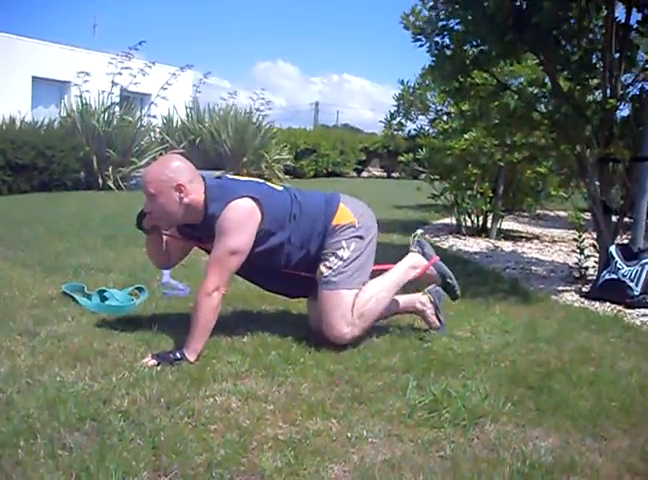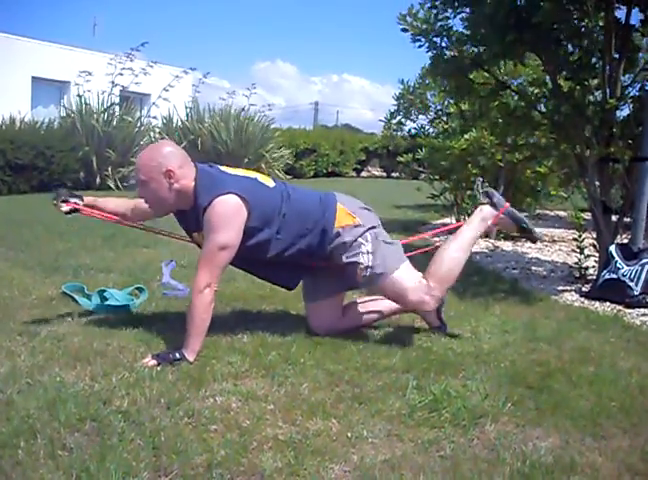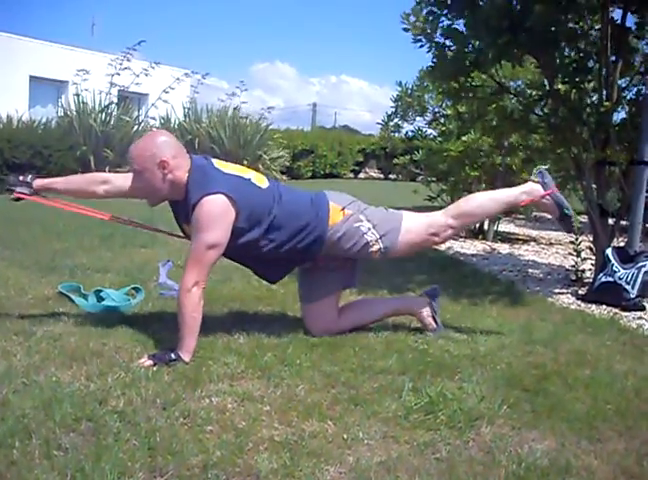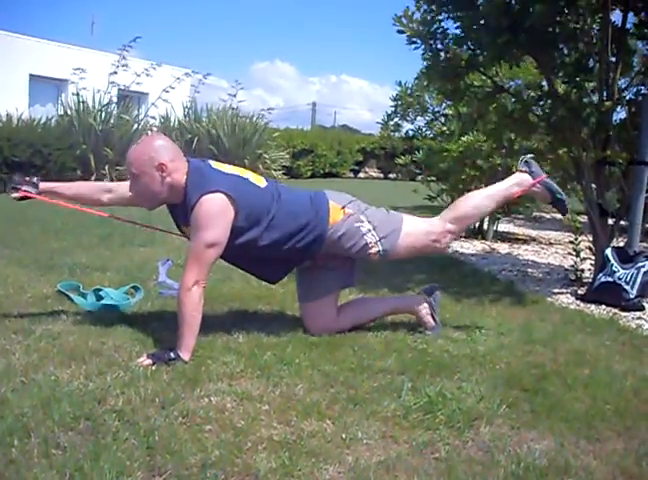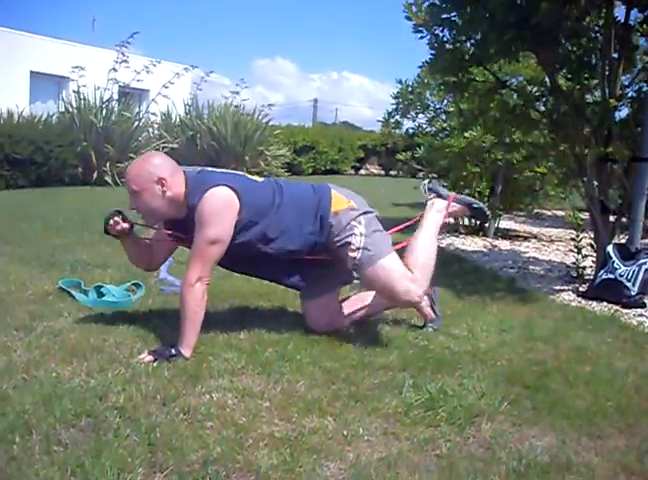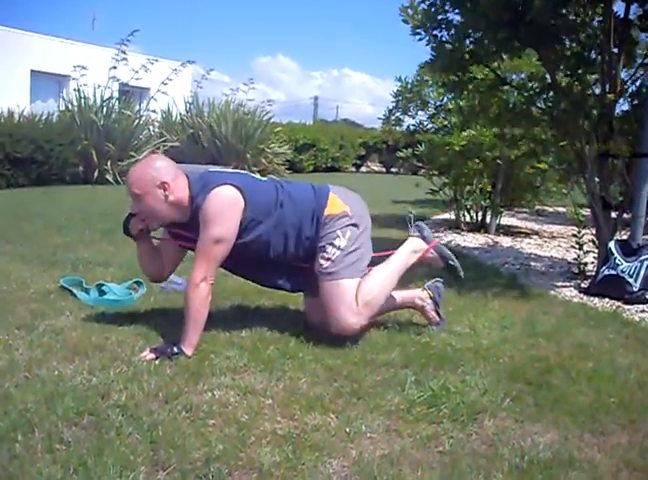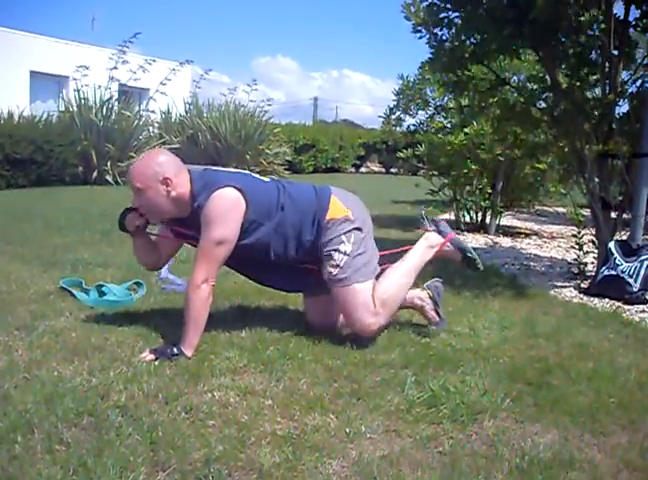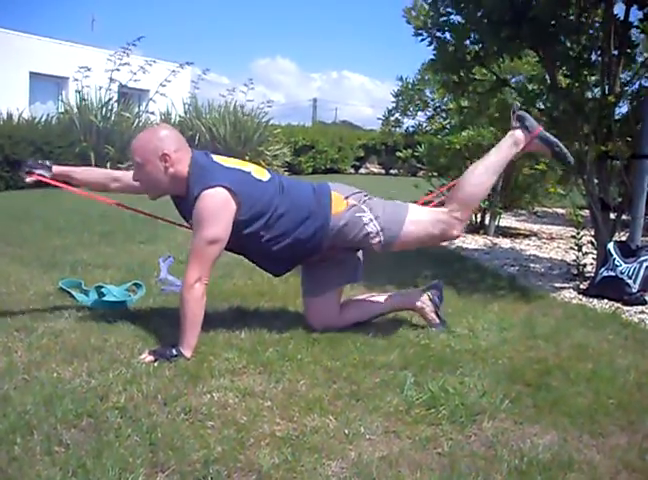
dt=0.3s
person 1, frame 1
left shoulder: (234, 211)
right shoulder: (188, 213)
left elbow: (213, 289)
right elbow: (165, 261)
left wrist: (188, 352)
right wrist: (151, 230)
left hip: (344, 223)
right hip: (327, 231)
left knee: (342, 330)
right knee: (321, 324)
left ankle: (414, 263)
right ankle: (419, 301)
person 1, frame 2
left shoulder: (222, 204)
right shoulder: (185, 192)
left elbow: (205, 286)
right elbow: (132, 210)
left wrist: (187, 353)
right wrist: (84, 201)
left hip: (345, 226)
right hip: (326, 239)
left knee: (424, 295)
right knee: (325, 324)
left ankle: (486, 214)
right ankle: (423, 307)
person 1, frame 3
left shoulder: (211, 203)
right shoulder: (181, 174)
left elbow: (193, 284)
right elbow: (103, 183)
left wrist: (183, 352)
left hip: (337, 224)
right hip: (320, 237)
left knee: (441, 225)
right knee: (321, 325)
left ankle: (535, 190)
right ankle: (417, 305)
person 1, frame 4
left shoulder: (210, 201)
right shoulder: (176, 179)
left elbow: (193, 284)
right elbow: (106, 193)
left wrist: (181, 352)
right wrist: (43, 187)
left hip: (336, 224)
right hip: (318, 240)
left knee: (439, 233)
right knee: (321, 325)
left ankle: (523, 181)
right ankle: (415, 303)
person 1, frame 5
left shoulder: (213, 200)
right shoulder: (175, 212)
left elbow: (196, 281)
right elbow: (147, 262)
left wrist: (183, 350)
right wrist: (125, 234)
left hip: (340, 214)
right hip: (318, 238)
left knee: (407, 289)
right knee: (320, 322)
left ankle: (437, 206)
right ankle: (420, 299)
person 1, frame 6
left shoulder: (218, 199)
right shoulder: (181, 214)
left elbow: (201, 280)
right elbow: (156, 271)
left wrist: (184, 347)
right wrist: (140, 236)
left hip: (336, 215)
right hip: (318, 230)
left knee: (348, 322)
right knee: (322, 321)
left ankle: (414, 247)
right ankle: (420, 297)
person 1, frame 7
left shoulder: (219, 200)
right shoulder: (179, 207)
left elbow: (202, 281)
right elbow: (152, 260)
left wrist: (185, 348)
right wrist: (135, 230)
left hip: (335, 218)
right hip: (317, 237)
left knee: (367, 324)
right knee: (322, 319)
left ankle: (432, 241)
right ankle: (421, 296)
person 1, frame 8
left shoulder: (212, 196)
right shoulder: (180, 174)
left elbow: (195, 280)
right elbow: (112, 179)
left wrist: (184, 349)
right wrist: (55, 172)
left hip: (340, 215)
right hip: (322, 235)
left knee: (448, 222)
right knee: (323, 321)
left ankle: (519, 137)
right ankle: (418, 300)
